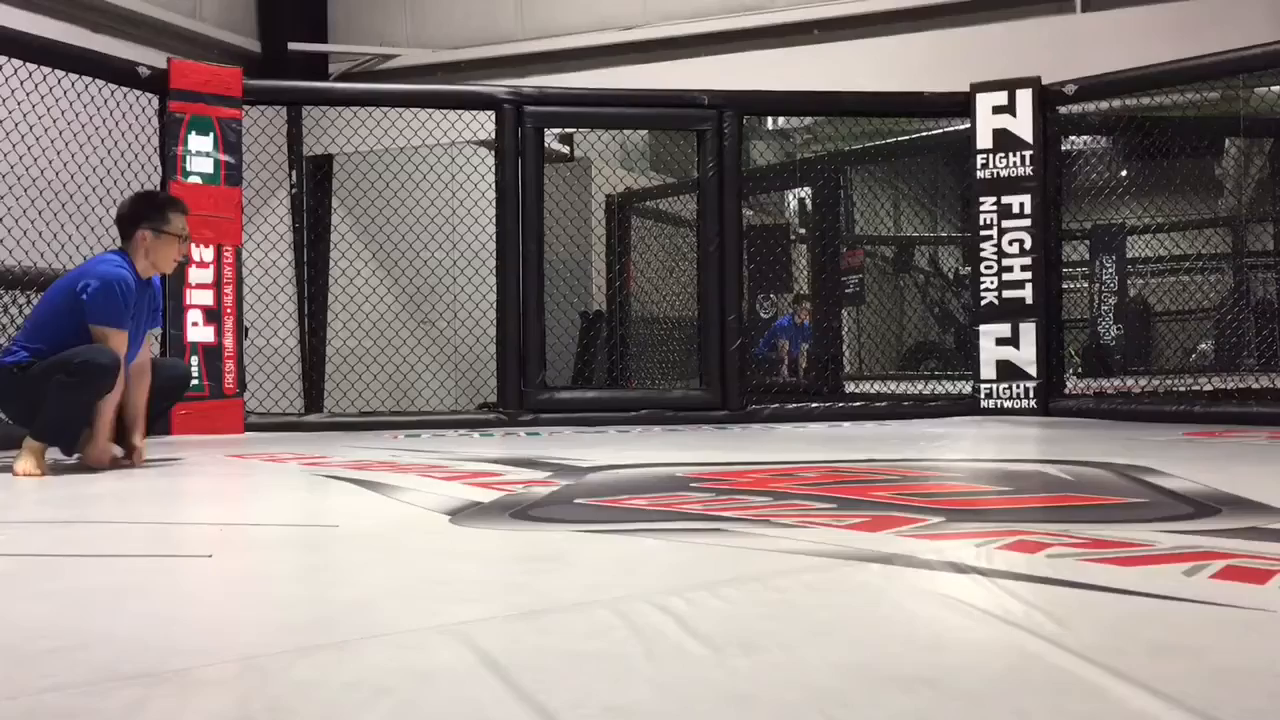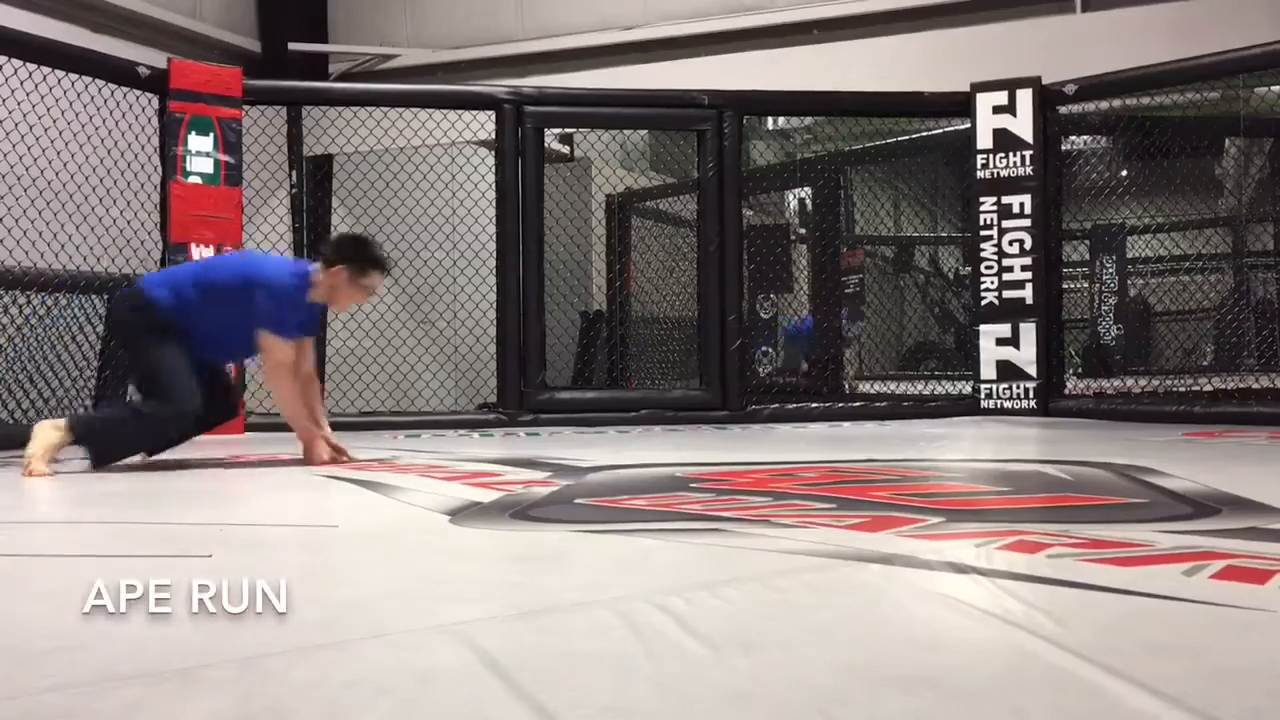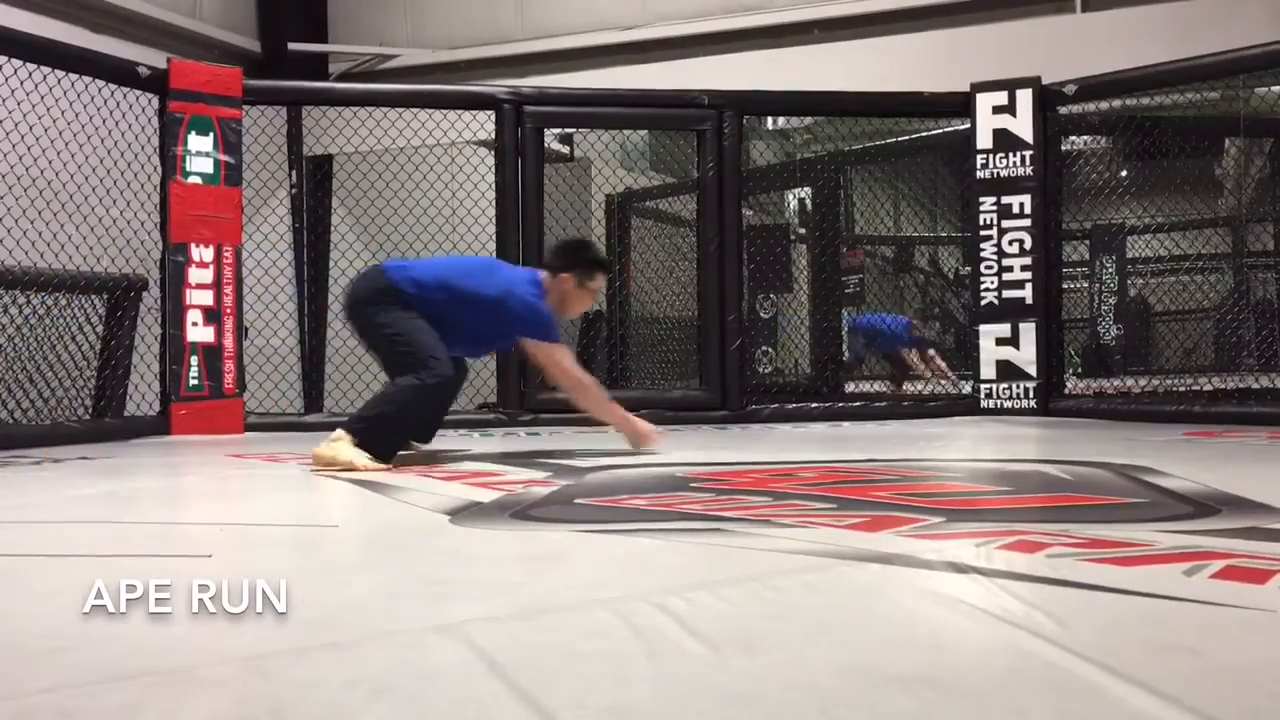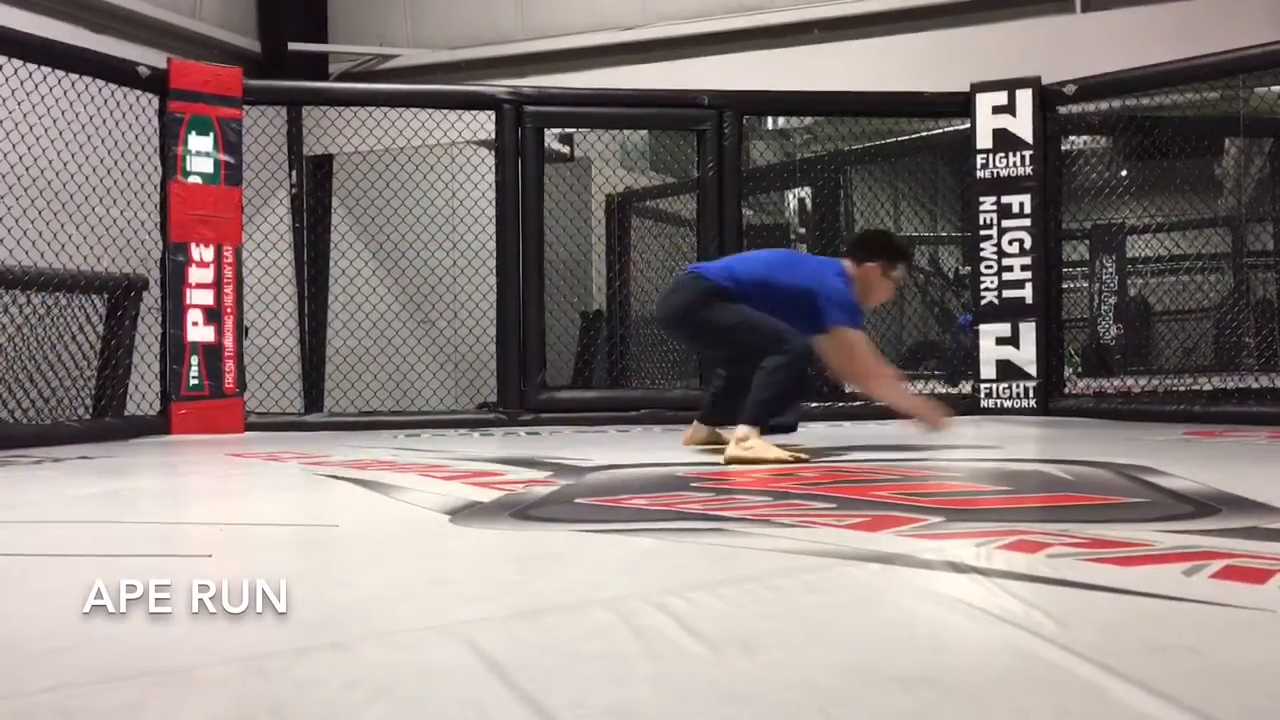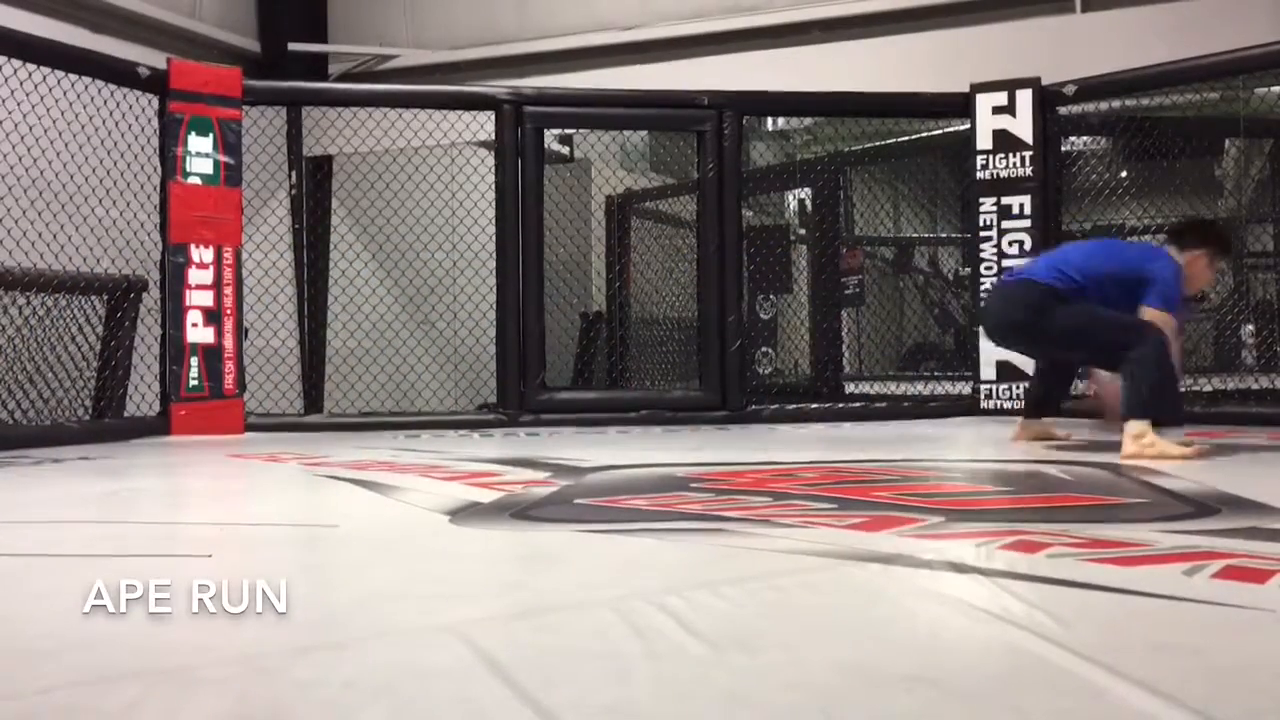
dt=0.7s
person 1, frame 1
left shoulder: (150, 284)
right shoulder: (111, 278)
left elbow: (139, 363)
right elbow: (114, 364)
left wrist: (136, 437)
right wrist: (100, 442)
left knee: (174, 373)
right knee: (100, 362)
left ankle: (83, 437)
right ankle: (36, 444)
person 1, frame 2
left shoulder: (308, 297)
right shoulder: (283, 286)
left elbow: (305, 376)
right elbow: (280, 380)
left wrist: (322, 433)
right wrist: (313, 440)
left hip: (179, 326)
right hip: (147, 314)
left knee: (223, 404)
right knee: (180, 409)
left ankle: (125, 437)
right ankle: (60, 431)
person 1, frame 3
left shoulder: (528, 287)
right shoulder: (524, 299)
left elbow: (565, 375)
right elbow: (571, 379)
right wrist: (629, 424)
left hip: (390, 297)
right hip: (374, 302)
left knee: (448, 372)
right knee: (435, 375)
right ankle: (340, 442)
person 1, frame 4
left shoulder: (823, 277)
right shoulder: (835, 288)
left elbow: (842, 363)
right elbow: (868, 369)
right wrist: (919, 406)
left hip: (683, 301)
right hip: (695, 302)
left knee: (751, 358)
right knee: (790, 351)
left ankle: (704, 426)
right ankle: (745, 438)
person 1, frame 5
left shoulder: (1132, 261)
right shoulder: (1164, 270)
right elbow: (1161, 350)
left hip: (1000, 307)
right hip: (1029, 307)
left knee: (1069, 344)
right knee: (1149, 343)
left ankle: (1033, 423)
right ankle: (1138, 437)
